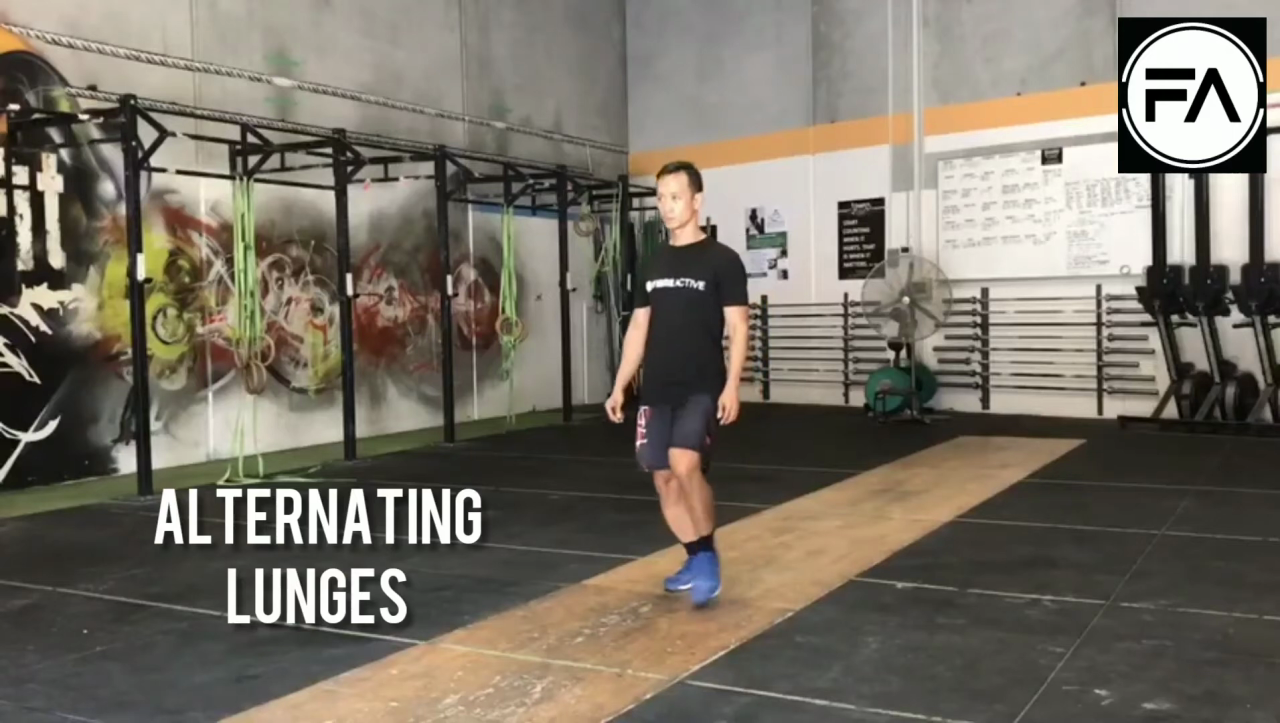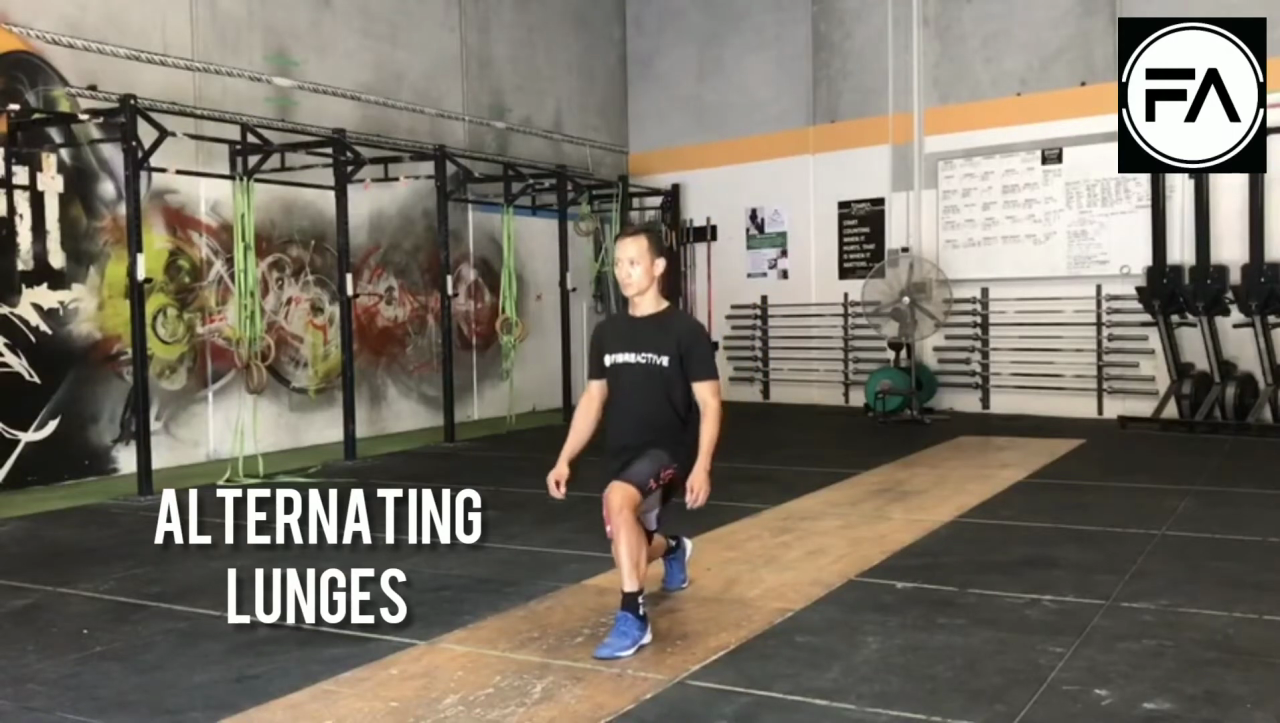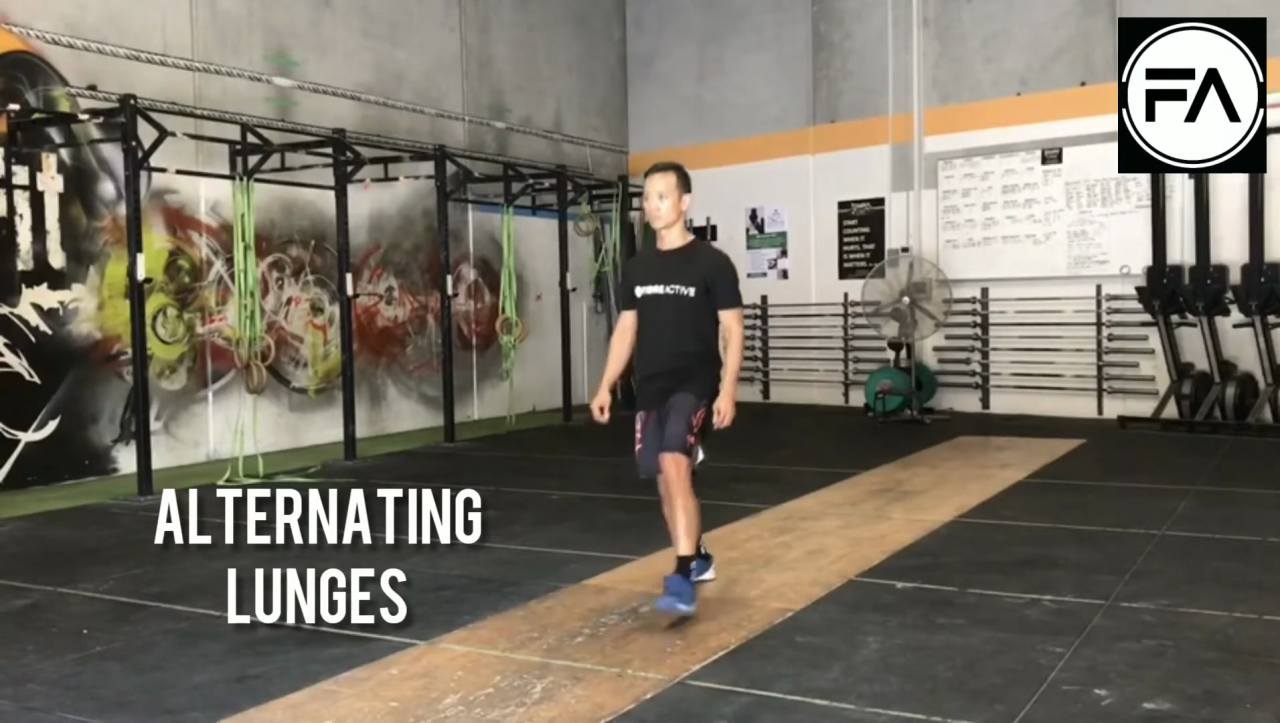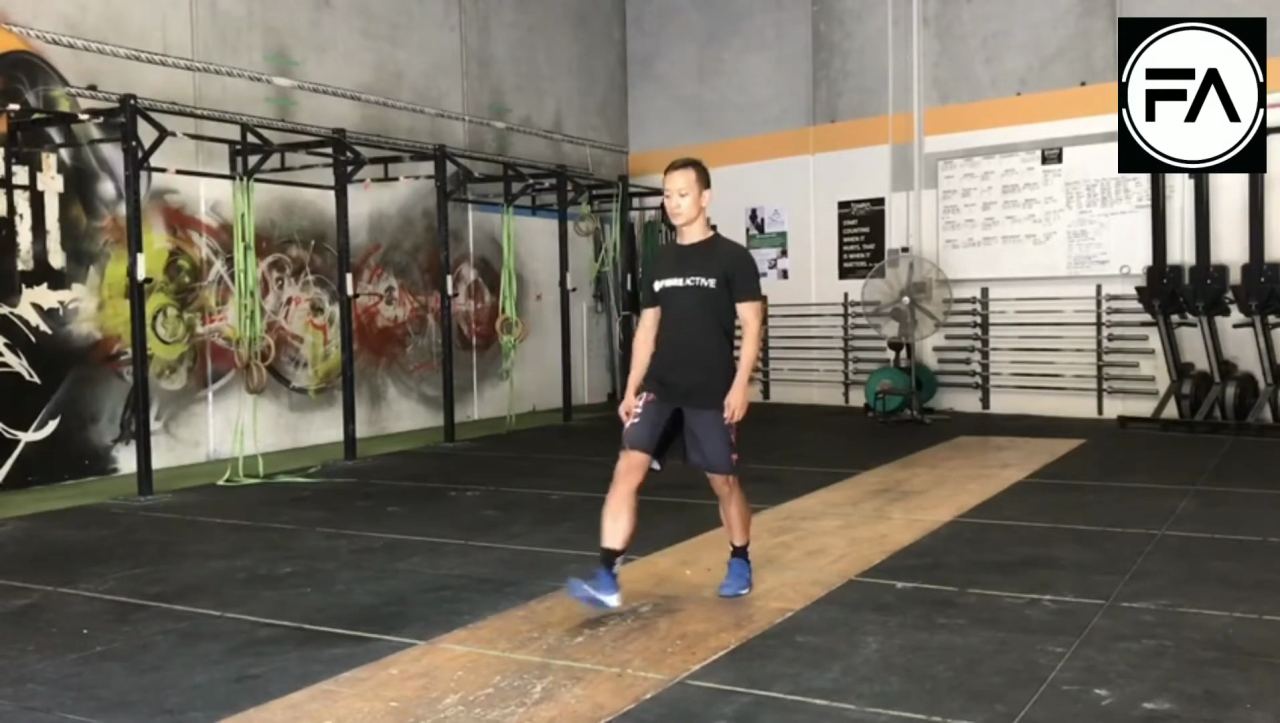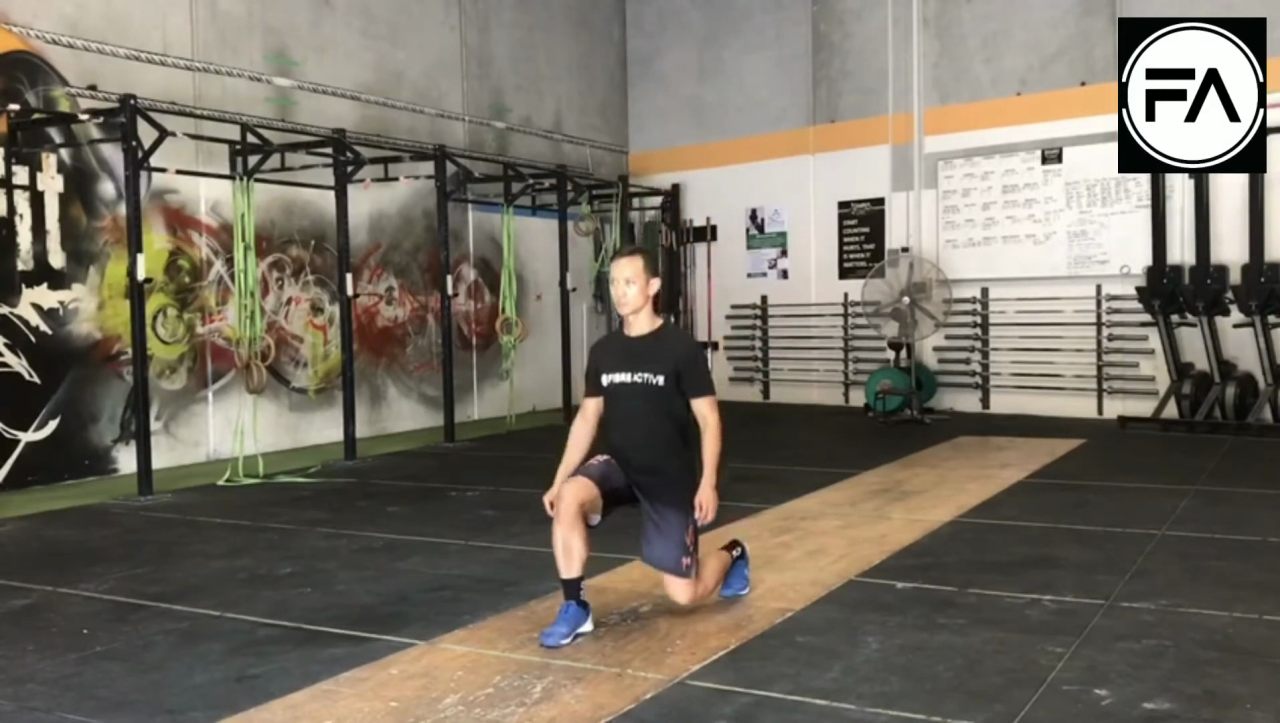
dt=1s
person 1, frame 1
left shoulder: (721, 260)
right shoulder: (653, 262)
left elbow: (738, 328)
right elbow: (639, 328)
left wrist: (732, 386)
right wrist: (619, 386)
left hip: (701, 387)
right hip: (656, 390)
left knee: (683, 464)
right knee: (664, 480)
left ankle: (707, 551)
right ankle: (696, 559)
person 1, frame 2
left shoulder: (686, 332)
right shoulder: (607, 332)
left elbow: (709, 403)
right elbow: (593, 398)
left wrist: (702, 467)
right wrist: (564, 459)
left hip: (668, 451)
right hip: (623, 456)
left knee: (617, 500)
right knee: (630, 549)
left ankle: (632, 618)
right ankle: (673, 548)
person 1, frame 3
left shoulder: (711, 262)
right shoulder: (637, 266)
left elbow: (733, 331)
right elbow: (626, 328)
left wrist: (727, 390)
right wrist: (606, 386)
left hip: (694, 384)
right hip: (651, 388)
left knee: (673, 465)
right knee: (668, 481)
left ankle: (682, 577)
right ankle: (697, 558)
person 1, frame 4
left shoulder: (732, 257)
right shoulder: (660, 262)
left elbow: (751, 325)
left wrist: (740, 384)
right wrist: (631, 389)
left hip: (711, 392)
right hip: (661, 386)
left knee: (724, 482)
right knee: (627, 471)
left ankle: (740, 562)
right ankle: (606, 577)
person 1, frame 5
left shoulder: (681, 349)
right shoulder: (603, 351)
left elbow: (708, 419)
right elbow: (587, 416)
left wrist: (708, 483)
right wrist: (559, 478)
left hip: (670, 478)
right hip: (619, 465)
left knee: (684, 592)
right knee: (569, 499)
left ankle: (734, 554)
right ankle: (575, 608)
